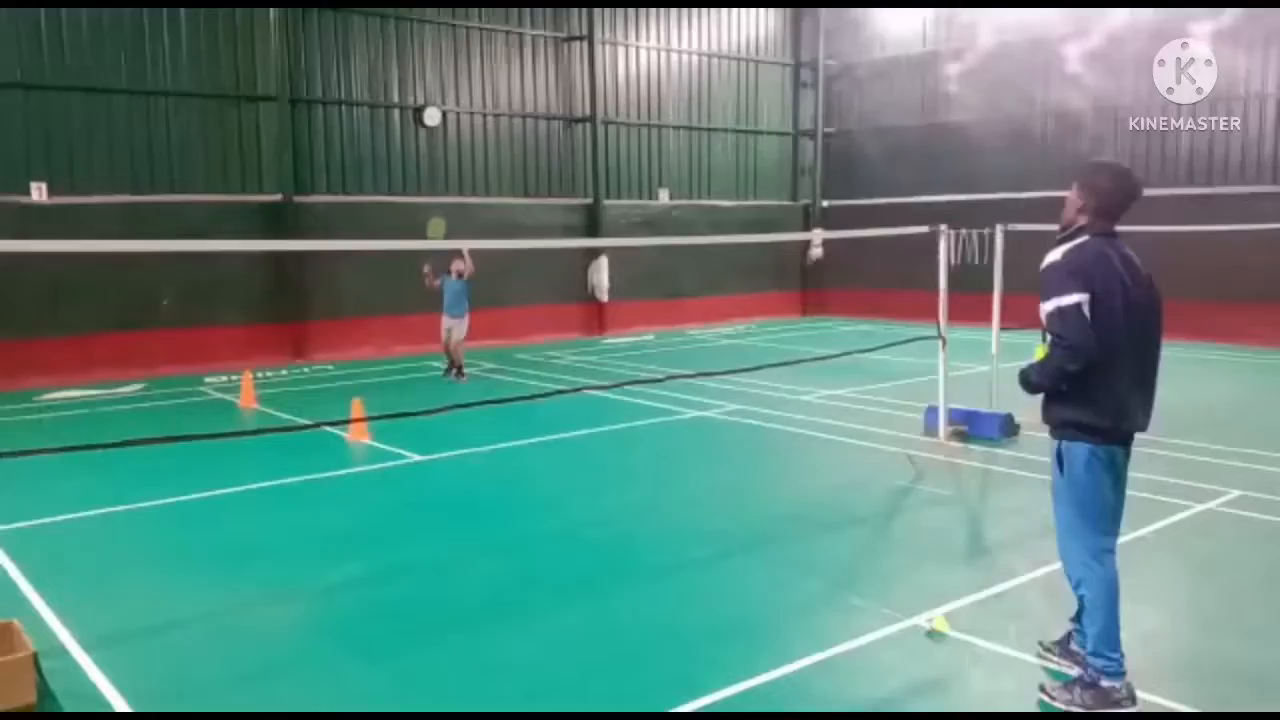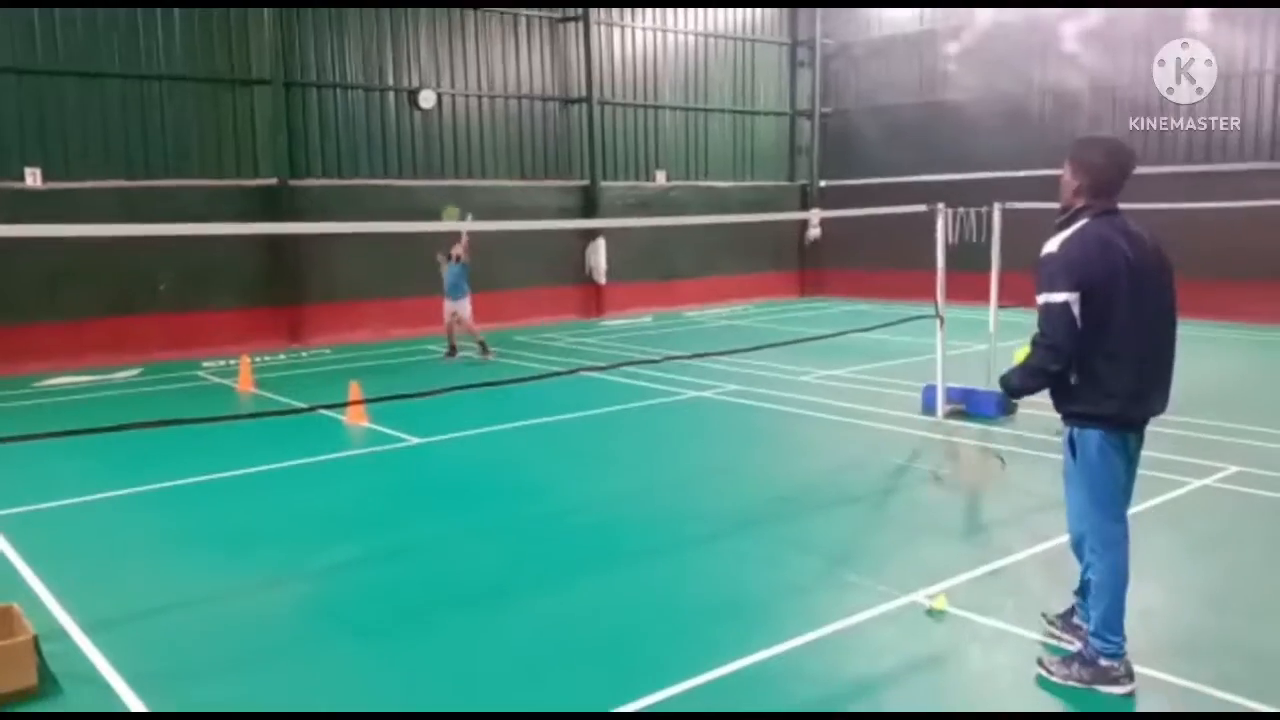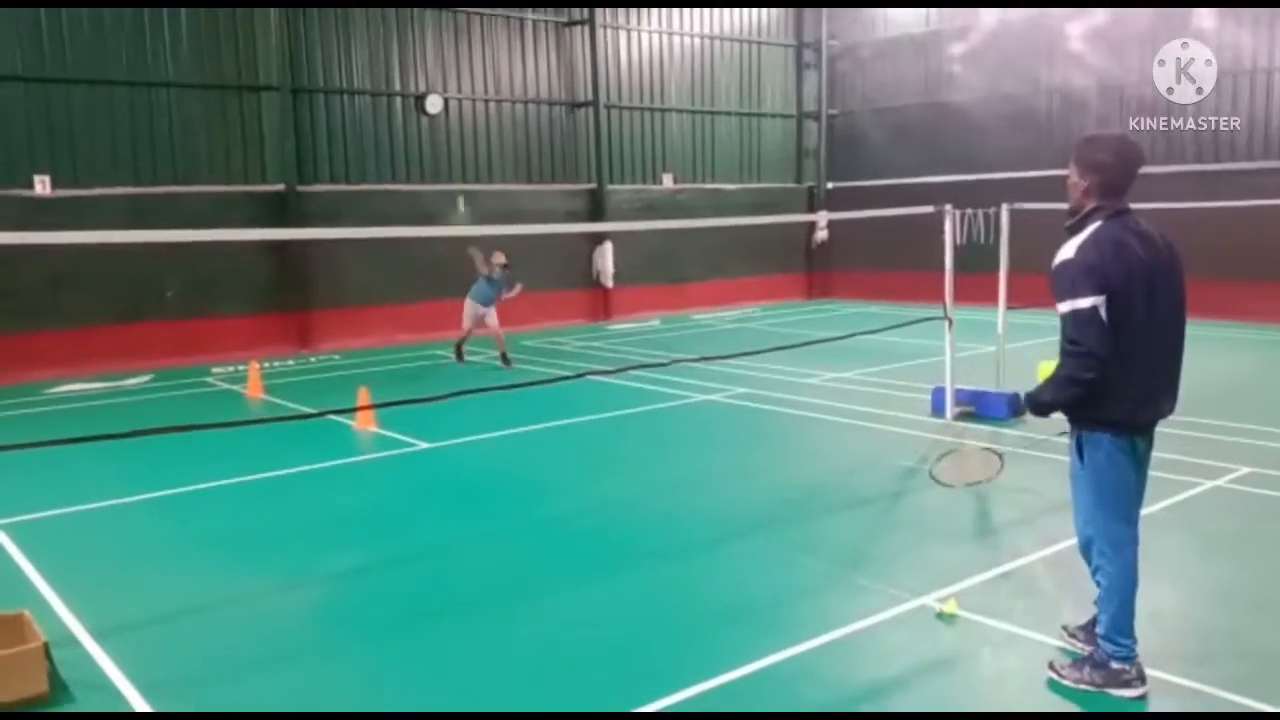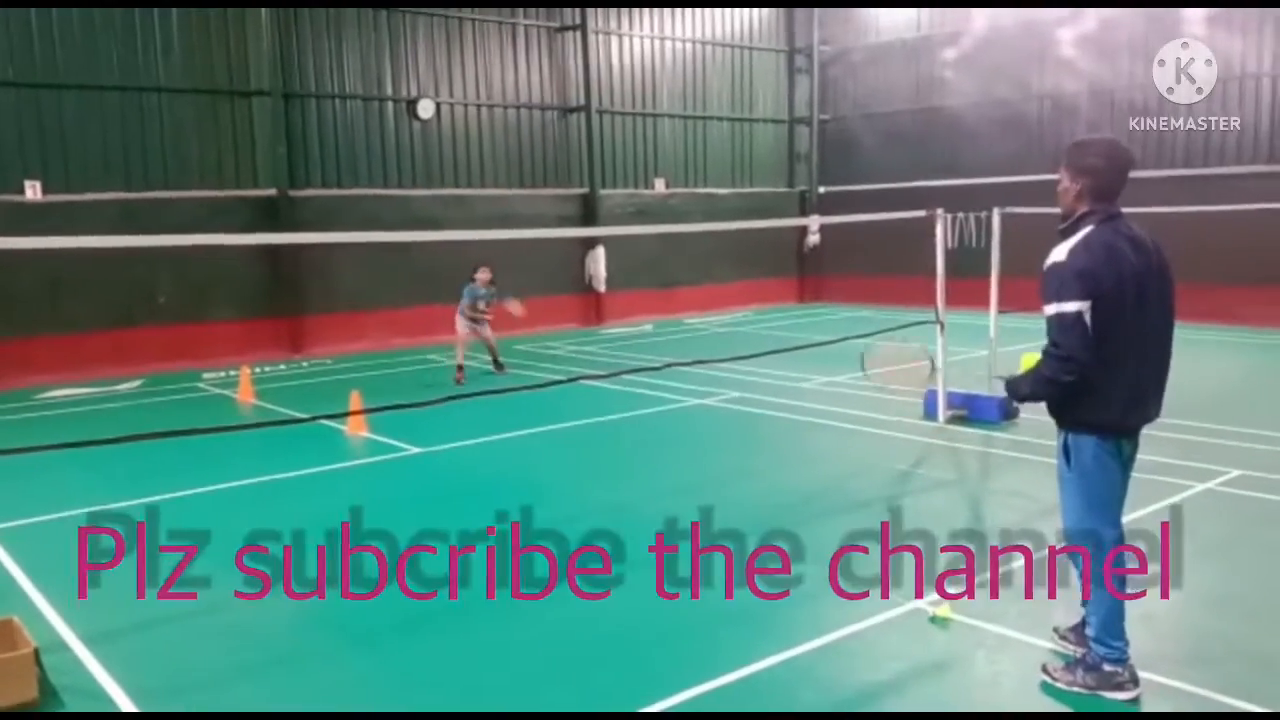
dt=0.4s
person 1, frame 1
left shoulder: (1067, 262)
right shoulder: (1132, 267)
left elbow: (1073, 349)
right elbow: (1135, 348)
left wrist: (1032, 376)
left hip: (1083, 427)
right hip: (1119, 423)
left knee: (1087, 546)
right knee: (1094, 540)
left ankle: (1107, 679)
right ankle: (1085, 641)
person 1, frame 2
left shoulder: (1067, 250)
right shoulder: (1144, 245)
left elbow: (1056, 346)
right elbow: (1153, 330)
left wrist: (1014, 381)
left hip: (1094, 412)
right hip: (1135, 404)
left knee: (1096, 530)
right knee: (1103, 525)
left ankle: (1106, 658)
right ankle: (1087, 616)
person 1, frame 3
left shoulder: (1081, 255)
right shoulder: (1155, 243)
left elbow: (1085, 354)
right elbow: (1159, 332)
left wrist: (1042, 398)
left hip: (1104, 417)
right hip: (1143, 409)
left knee: (1104, 534)
right knee: (1116, 529)
left ankle: (1116, 661)
right ankle: (1106, 626)
person 1, frame 4
left shoulder: (1073, 258)
right shoulder: (1145, 248)
left elbow: (1067, 358)
right elbow: (1149, 335)
left wrist: (1021, 386)
left hip: (1090, 420)
right hip: (1130, 410)
left knee: (1093, 537)
right knee: (1099, 531)
left ankle: (1109, 663)
right ankle: (1096, 625)
